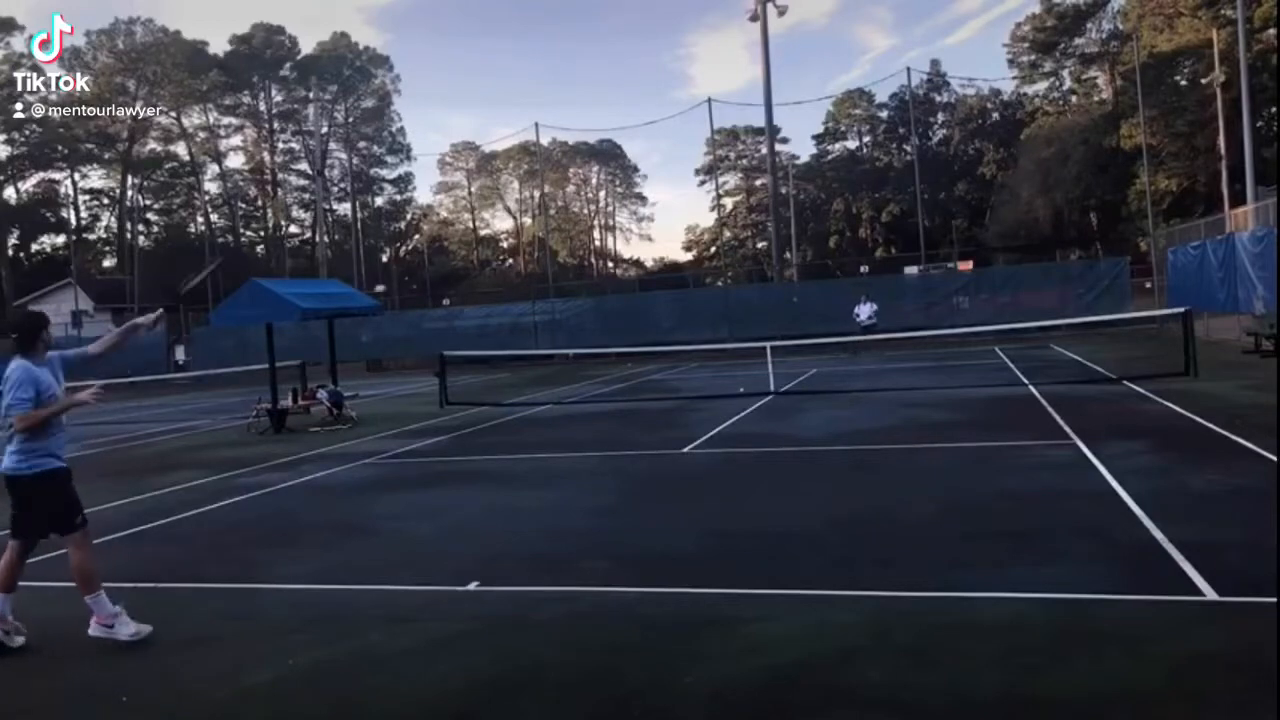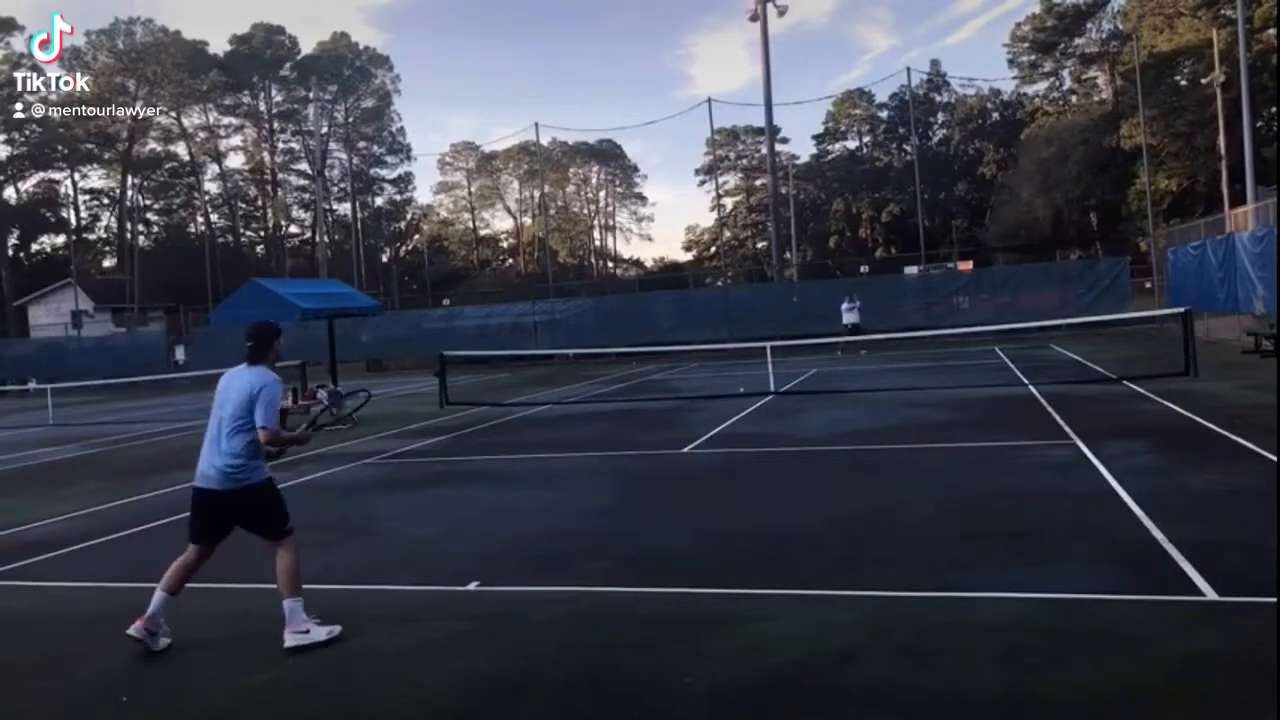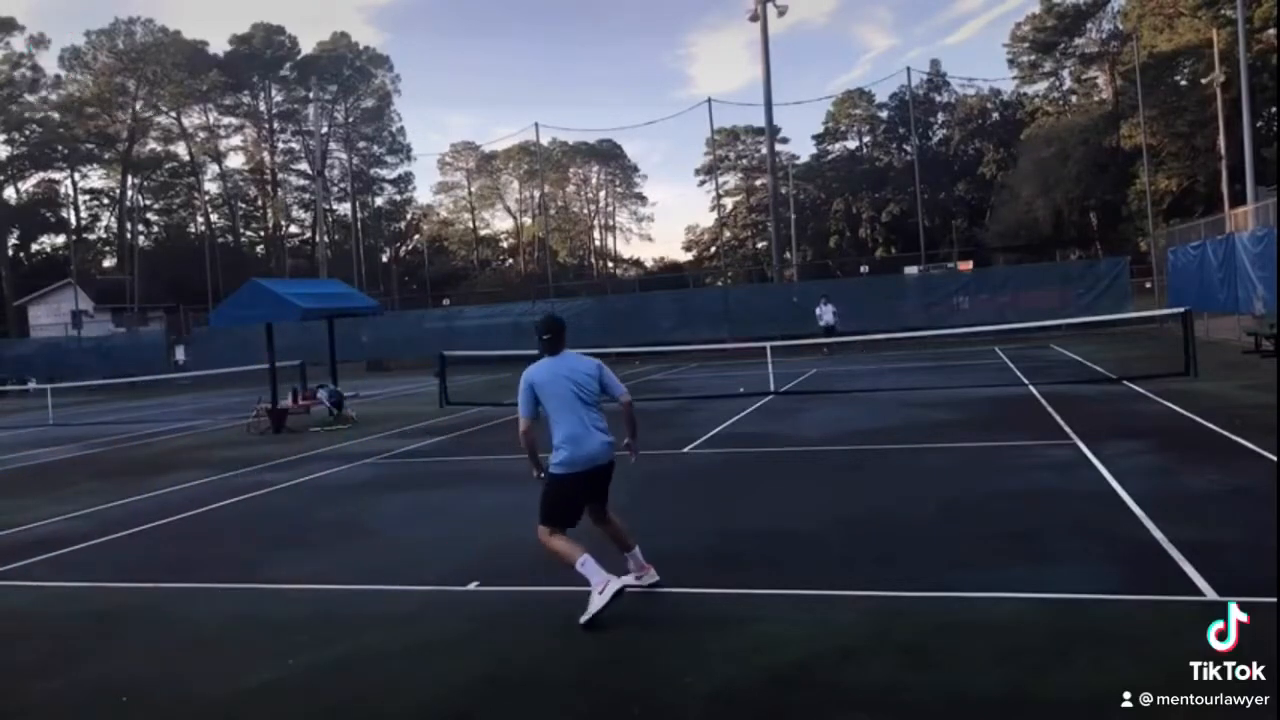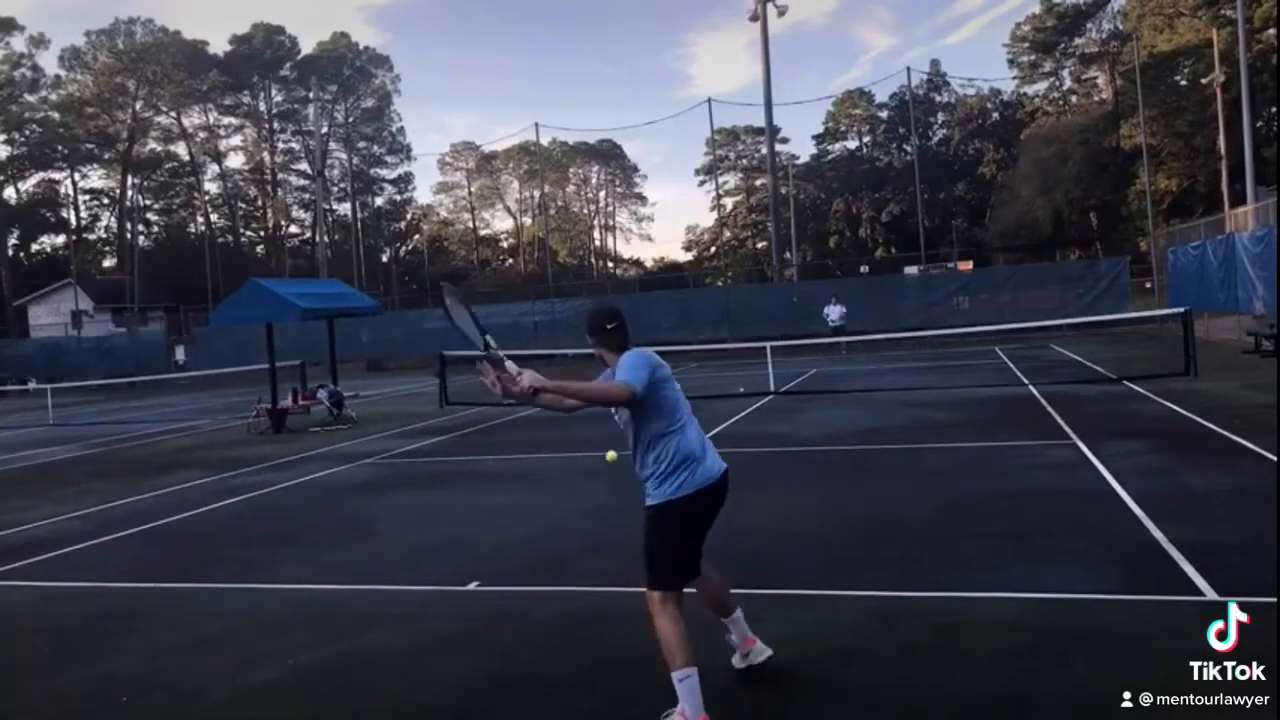
dt=1s
person 1, frame 1
left shoulder: (49, 362)
left elbow: (94, 349)
left wrist: (133, 326)
right wrist: (72, 401)
right hip: (39, 471)
right knee: (78, 538)
right ankle: (107, 620)
person 1, frame 2
left shoulder: (231, 376)
right shoulder: (268, 380)
right elbow: (267, 438)
right wrist: (291, 439)
left hip: (208, 478)
right hip: (243, 478)
left knee: (198, 551)
right knee: (286, 542)
left ankle: (149, 622)
right ankle: (298, 627)
person 1, frame 3
left shoulder: (531, 376)
right shoulder: (592, 363)
left elbow: (525, 429)
right elbow: (626, 401)
left wrist: (536, 465)
right wrist: (632, 438)
left hip: (567, 461)
right hip: (601, 454)
left knee: (549, 533)
right knee: (599, 512)
left ankle: (602, 582)
right ankle: (642, 568)
person 1, frame 4
left shoulder: (639, 362)
right shoulder: (627, 365)
left elbow: (615, 395)
right elbow: (570, 401)
left wrist: (549, 385)
right wrist: (519, 392)
left hip: (679, 489)
right hip: (705, 478)
left knee: (661, 599)
right knee: (689, 564)
right ankle: (746, 643)
